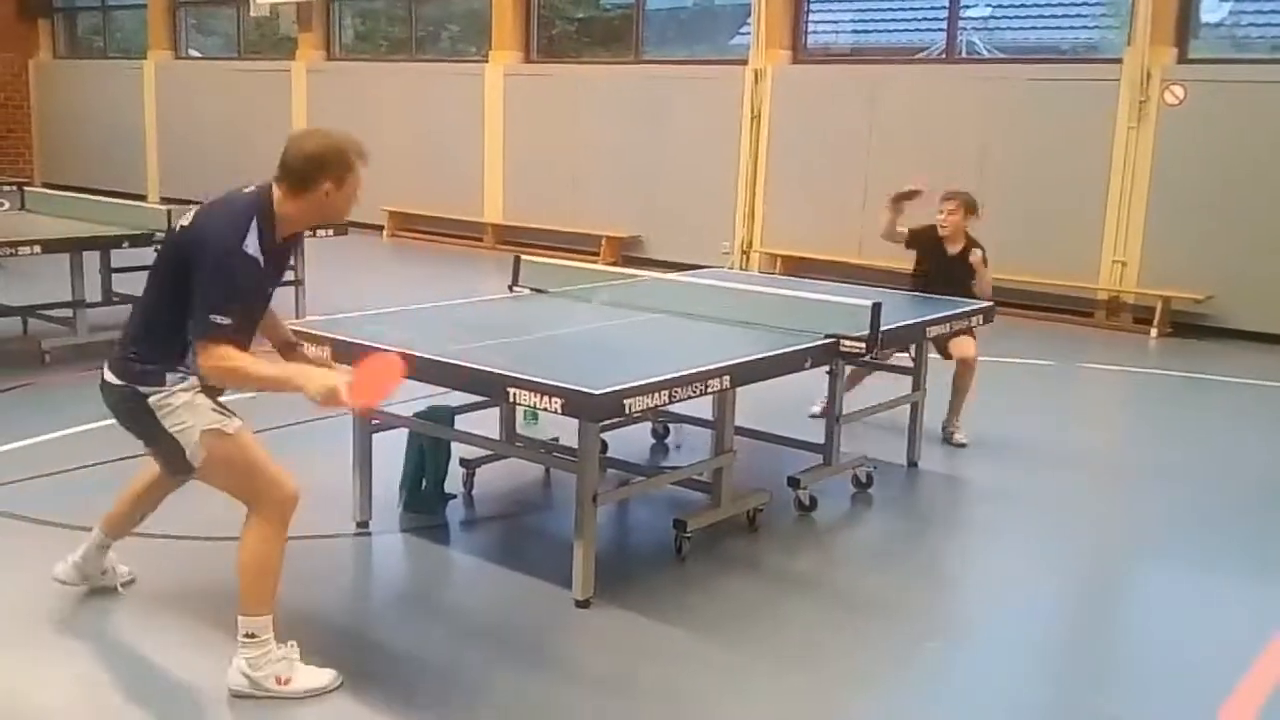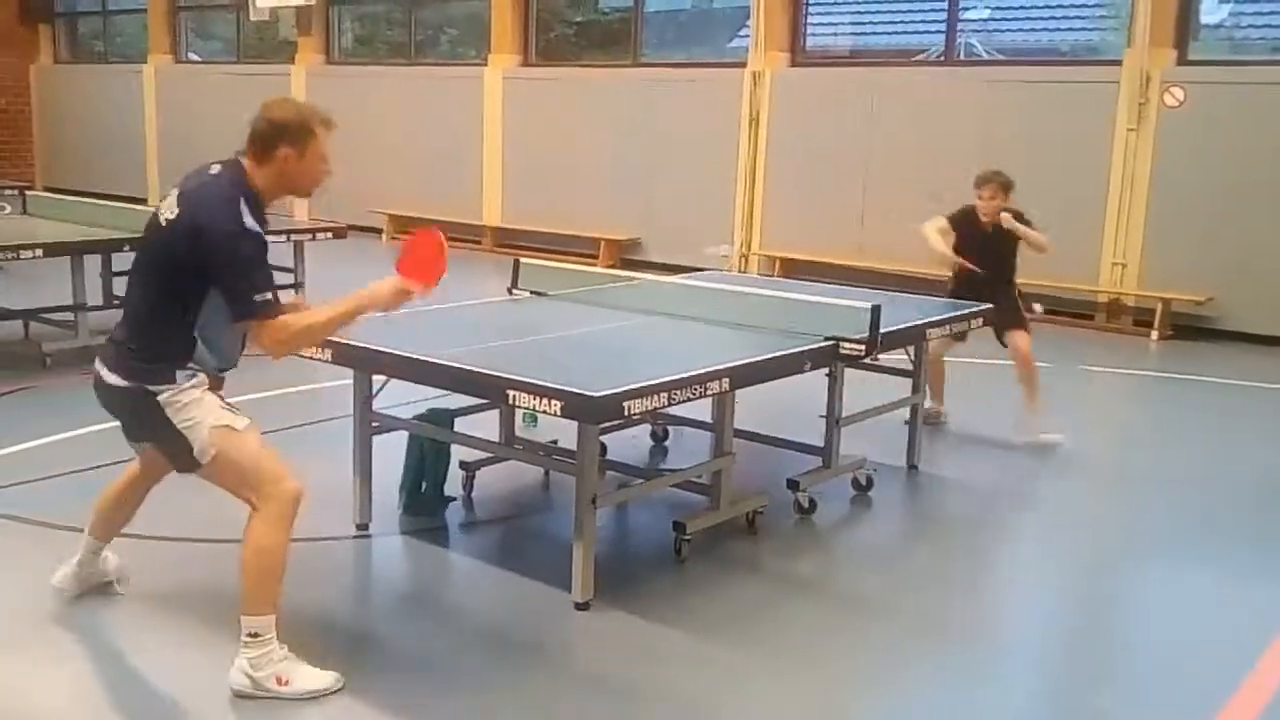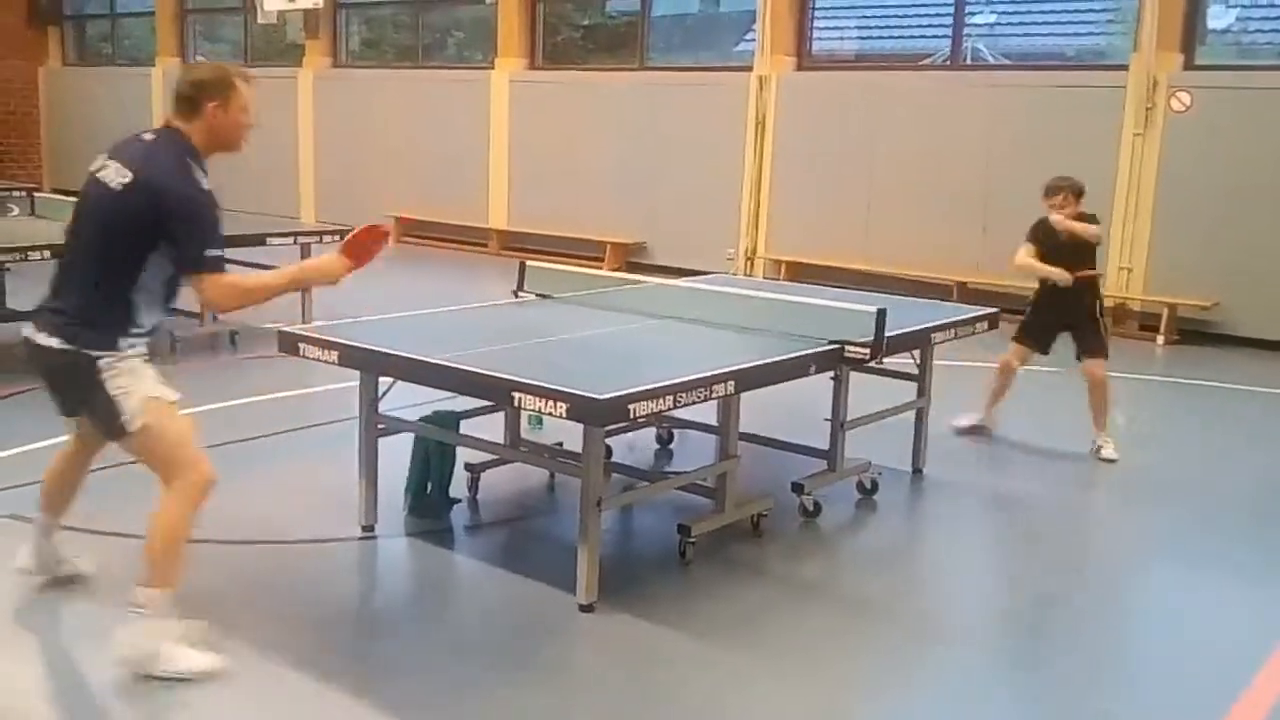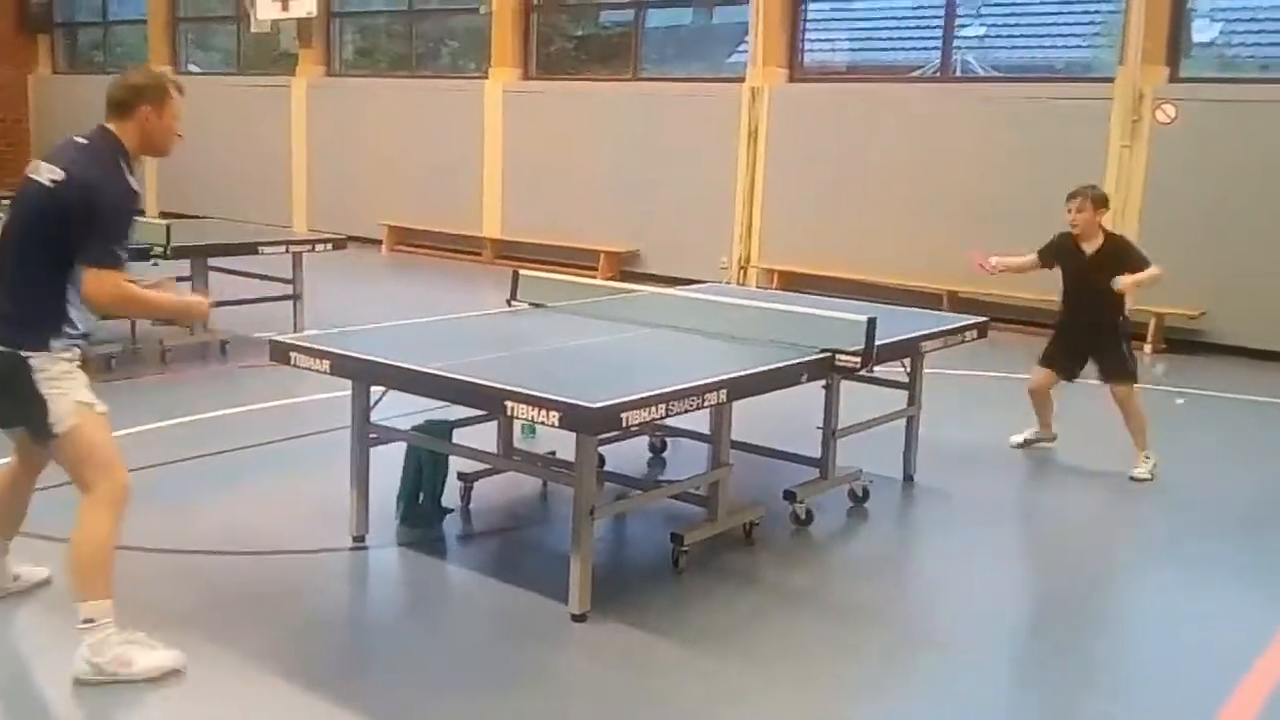
dt=0.3s
person 1, frame 1
left shoulder: (264, 215)
right shoulder: (232, 244)
right elbow: (215, 362)
left wrist: (291, 345)
right wrist: (306, 378)
left hip: (157, 372)
right hip: (155, 386)
left knee: (175, 468)
right knee: (275, 496)
left ankle: (88, 561)
right ankle: (256, 659)
person 1, frame 2
left shoulder: (211, 183)
right shoulder: (229, 227)
right elbow: (276, 339)
left wrist: (268, 310)
right wrist: (368, 301)
left hip: (130, 368)
right hip: (160, 383)
left knee: (152, 464)
right knee: (278, 494)
left ankle: (84, 567)
right ankle: (260, 660)
person 1, frame 3
left shoulder: (133, 150)
right shoulder: (182, 187)
right elbow: (220, 295)
left wrist: (174, 268)
right wrist: (307, 273)
left hip: (59, 334)
right hip: (100, 351)
left knee: (86, 438)
right knee: (191, 475)
left ankle: (42, 551)
right ankle: (147, 631)
person 1, frame 4
left shoulder: (71, 157)
right shoulder: (110, 182)
right elbow: (97, 290)
left wrist: (142, 293)
right wrist: (172, 306)
right knee: (107, 485)
right ankle: (99, 641)
person 2, frame 1
left shoulder: (975, 251)
right shoulder: (926, 236)
left elbow: (984, 295)
right elbow: (888, 235)
left wrist: (980, 268)
right wrist: (893, 209)
left knee: (968, 355)
left ankle: (952, 422)
person 2, frame 2
left shoulder: (1015, 218)
right shoulder: (965, 215)
left elbow: (1043, 247)
right elbow: (929, 227)
left wrist: (1016, 227)
right wrist: (942, 248)
left hip: (1001, 294)
right hip: (964, 292)
left knee: (1022, 350)
right knee: (933, 352)
left ankle: (1033, 418)
right ankle: (936, 408)
person 2, frame 3
left shoulder: (1087, 222)
right shoulder: (1040, 227)
left elbow: (1096, 235)
right elbow: (1021, 259)
left wrist: (1066, 224)
right wrist: (1052, 272)
left hip: (1084, 307)
right hip: (1047, 303)
left knee: (1096, 374)
right knee: (1008, 362)
left ankle: (1102, 437)
right ankle: (986, 417)
person 2, frame 4
left shoulder: (1119, 246)
right shoulder: (1063, 243)
left elbow: (1155, 272)
right elbow: (1030, 262)
left wrist: (1133, 280)
right wrist: (1000, 264)
left hip: (1111, 331)
right hip: (1071, 327)
left knee: (1125, 396)
right knee: (1038, 386)
left ankle: (1145, 455)
right ankle: (1045, 429)
